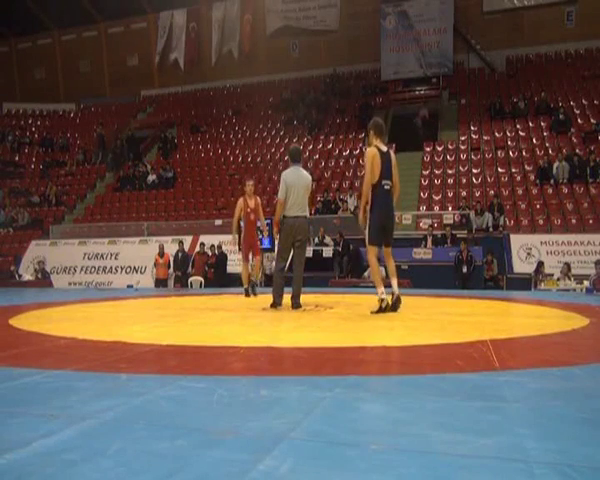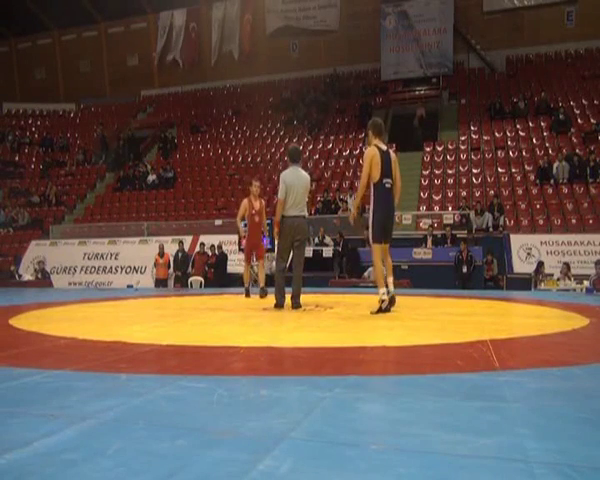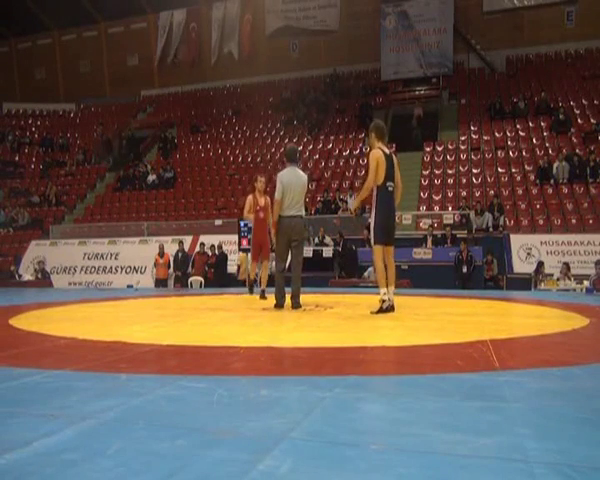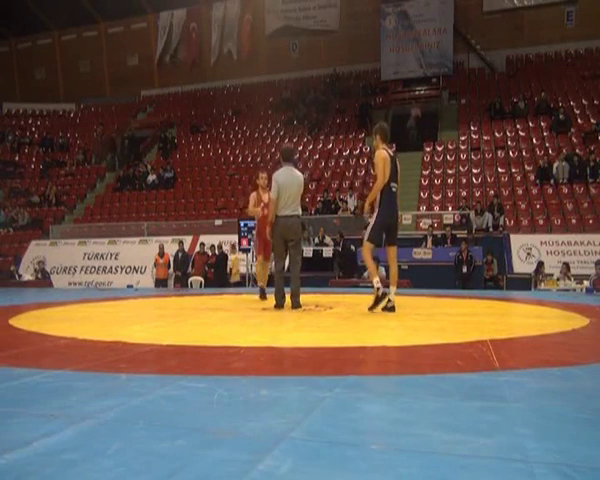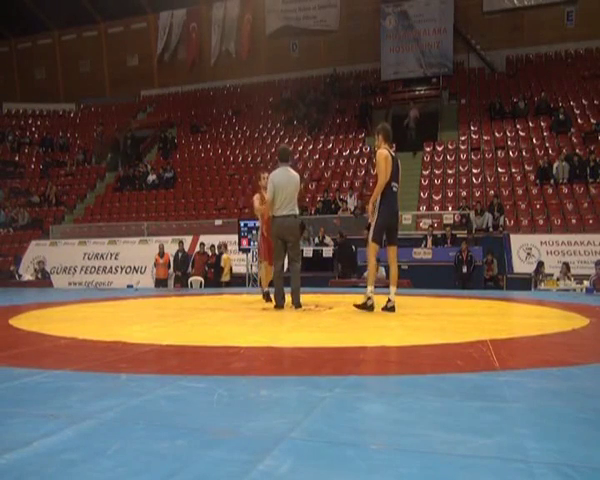
dt=0.2s
person 1, frame 1
left shoulder: (371, 151)
right shoulder: (391, 154)
left elbow: (367, 181)
right elbow: (396, 186)
left wrist: (362, 209)
left hip: (376, 209)
right hip: (389, 210)
left knee: (372, 255)
right knee: (388, 254)
left ankle: (383, 298)
right ankle: (395, 293)
person 1, frame 2
left shoulder: (370, 151)
right shoulder: (391, 154)
left elbow: (364, 181)
right elbow: (398, 183)
left wrist: (355, 207)
left hip: (377, 207)
right hip: (390, 207)
left knee: (376, 254)
right knee: (385, 252)
left ankle: (383, 299)
right ankle: (390, 291)
person 1, frame 3
left shoulder: (375, 153)
right shoulder: (392, 157)
left elbow: (371, 182)
right elbow: (398, 186)
left wrist: (357, 200)
left hip: (379, 209)
right hip: (391, 210)
left knee: (378, 256)
right knee: (389, 257)
left ankle: (384, 300)
right ankle: (390, 300)
person 1, frame 4
left shoulder: (380, 153)
right shoulder: (394, 158)
left elbow: (380, 182)
left wrist: (367, 202)
left hip: (382, 209)
right hip: (394, 210)
left knee: (366, 251)
right knee: (392, 258)
left ankle: (379, 289)
right ankle: (391, 300)
person 1, frame 5
left shoulder: (381, 153)
right shoulder: (396, 158)
left elbow: (382, 180)
left wrist: (371, 202)
left hip: (383, 208)
right hip: (394, 210)
left knee: (371, 253)
right knee: (392, 258)
left ankle: (370, 299)
right ankle: (391, 301)
person 2, frame 1
left shoulder: (285, 175)
right shoulder: (308, 177)
left elbow: (281, 201)
left wrist: (276, 223)
left hip: (288, 221)
right hip: (302, 221)
left knee: (281, 261)
right knee: (299, 263)
left ankle: (277, 298)
right ankle: (296, 300)
person 2, frame 2
left shoulder: (285, 175)
right shoulder: (306, 177)
left elbow: (281, 201)
left wrist: (276, 223)
left hip: (287, 221)
right hip: (301, 221)
left knee: (281, 262)
right knee: (298, 263)
left ankle: (280, 299)
right ankle: (295, 300)
person 2, frame 3
left shoulder: (281, 175)
right shoulder: (303, 177)
left elbow: (277, 201)
left wrist: (274, 223)
left hip: (284, 221)
right hip: (298, 221)
left knee: (280, 262)
right knee: (297, 263)
left ankle: (280, 300)
right ankle: (295, 300)
person 2, frame 4
left shoulder: (277, 175)
right shoulder: (300, 176)
left elbow: (273, 201)
left wrist: (269, 223)
left hip: (280, 220)
right hip: (295, 220)
left knee: (279, 262)
right knee: (295, 262)
left ankle: (279, 300)
right ankle: (295, 300)
person 2, frame 5
left shoulder: (273, 176)
right shoulder: (296, 176)
left elbow: (269, 201)
left hip: (278, 221)
right hip: (292, 220)
left knee: (278, 262)
right knee: (295, 261)
left ankle: (279, 300)
right ankle: (296, 299)
person 3, frame 1
left shoulder: (257, 200)
right shoulder: (241, 201)
left elbow: (261, 216)
right elbow: (235, 218)
left wrist: (264, 230)
right wrist: (234, 233)
left hip: (255, 235)
right hip: (245, 235)
left knee: (258, 260)
right knee: (245, 262)
left ankle: (253, 282)
right ankle: (246, 288)
person 3, frame 2
left shoulder: (262, 202)
right shoulder: (246, 202)
right elbow: (238, 218)
left wrist: (266, 234)
right wrist: (241, 230)
left hip: (259, 237)
right hip: (249, 237)
left knee: (261, 263)
right knee: (247, 264)
left ankle: (262, 288)
right ankle: (246, 288)
person 3, frame 3
left shoulder: (267, 199)
right shoulder: (250, 198)
right elbow: (245, 214)
right wrist: (249, 217)
left hip: (265, 235)
right hip: (255, 234)
left knee: (265, 263)
right knee: (254, 262)
left ankle: (263, 291)
right ankle: (251, 279)
person 3, frame 4
left shoulder: (271, 195)
right shoulder: (254, 195)
right elbow: (249, 211)
right wrist: (256, 210)
left hip: (268, 232)
right hip: (259, 231)
left knee: (267, 262)
right knee: (260, 259)
left ankle: (263, 289)
right ankle: (260, 286)
person 3, frame 5
right shoulder: (257, 197)
right elbow: (257, 209)
right wrist: (264, 208)
left hip: (273, 233)
right hip: (263, 233)
left knee: (271, 265)
right knee: (264, 263)
left ankle: (264, 288)
right ankle: (266, 292)
